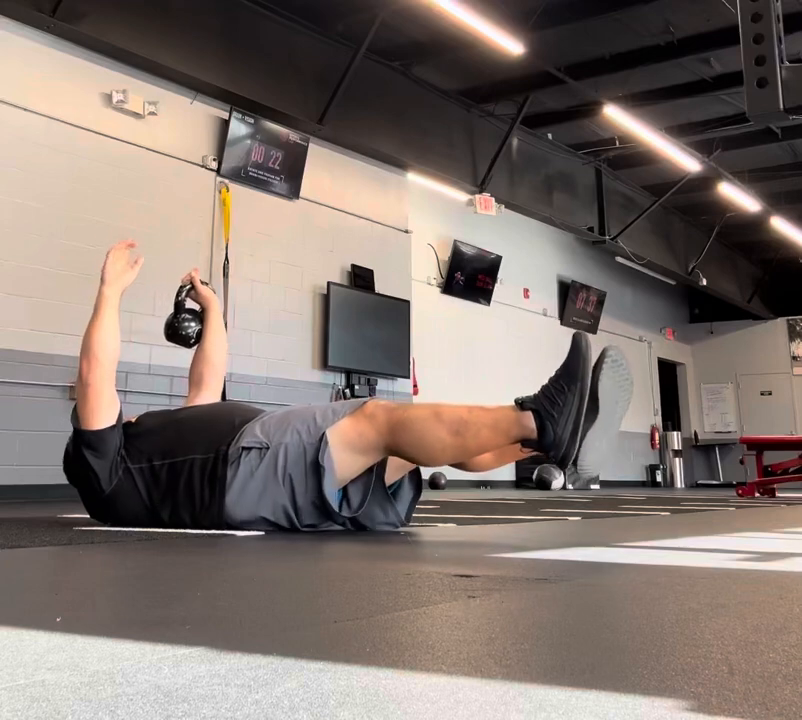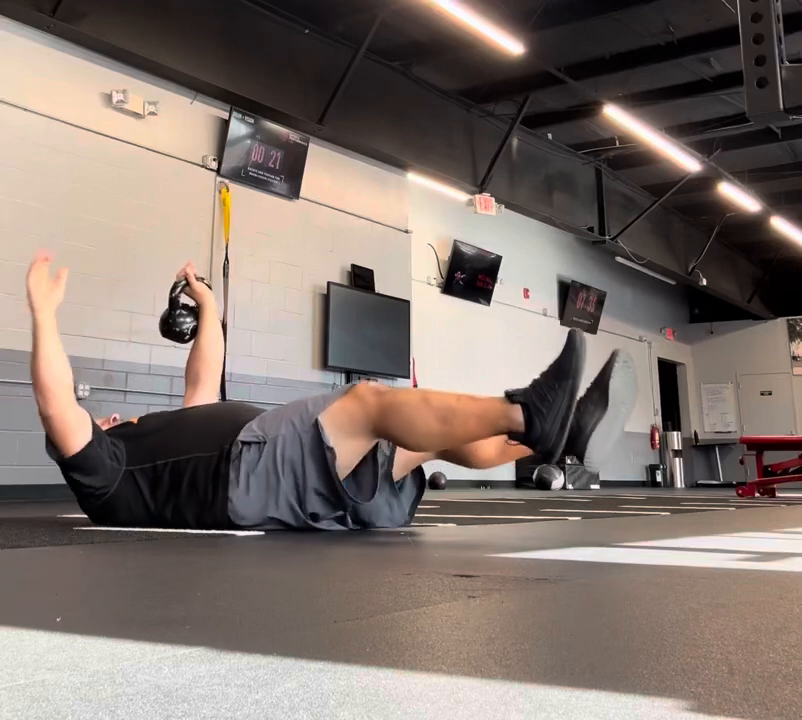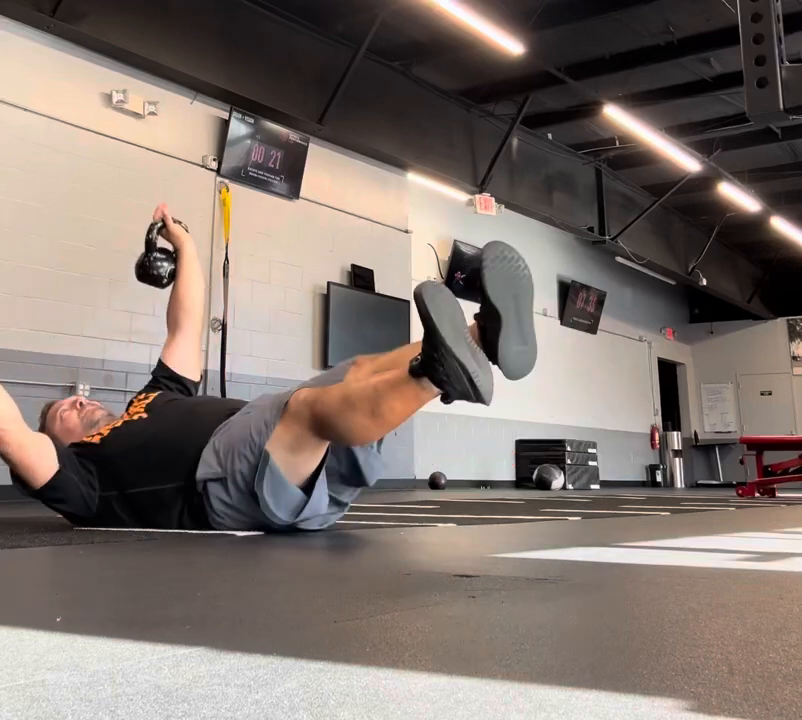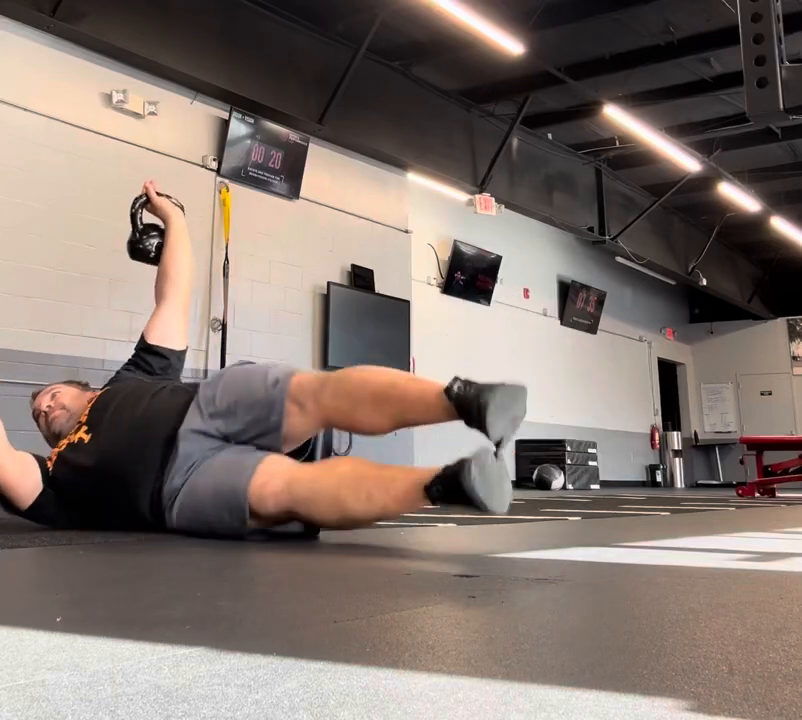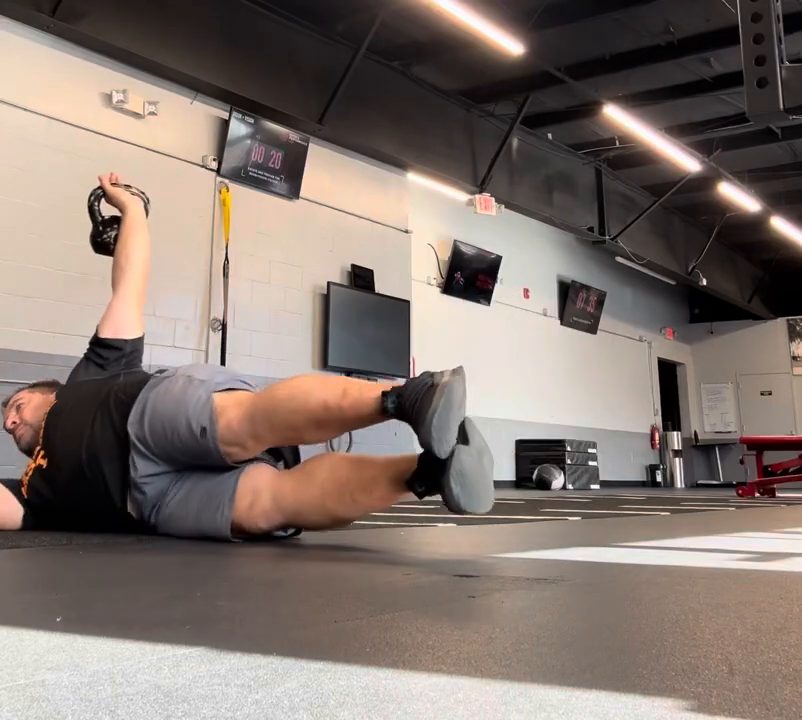
dt=0.5s
person 1, frame 1
left shoulder: (171, 435)
right shoulder: (105, 466)
left elbow: (207, 383)
right elbow: (95, 379)
left wrist: (211, 308)
right wrist: (110, 290)
left hip: (304, 481)
right hip: (248, 467)
right knee: (379, 419)
left ankle: (565, 428)
right ankle: (537, 421)
person 1, frame 2
left shoulder: (163, 436)
right shoulder: (104, 468)
left elbow: (203, 384)
right elbow: (58, 405)
left wrist: (206, 304)
right wrist: (44, 313)
left hip: (317, 489)
right hip: (250, 465)
left knee: (450, 430)
right knee: (369, 400)
left ankle: (566, 428)
right ankle: (527, 415)
person 1, frame 3
left shoulder: (157, 397)
right shoulder: (78, 469)
left elbow: (186, 330)
left wrist: (184, 245)
right hip: (223, 470)
left knee: (374, 371)
right knee: (313, 403)
left ankle: (487, 339)
right ankle: (439, 374)
person 1, frame 4
left shoulder: (131, 381)
right shoulder: (60, 479)
left elbow: (173, 299)
left wrist: (172, 219)
right hip: (188, 483)
left knee: (318, 393)
right knee: (286, 486)
left ankle: (462, 399)
right ankle: (447, 484)
person 1, frame 5
left shoulder: (95, 373)
left elbow: (129, 289)
left wrist: (131, 209)
right hip: (160, 489)
left knee: (245, 421)
right knee: (268, 500)
left ankle: (408, 398)
right ankle: (428, 469)
